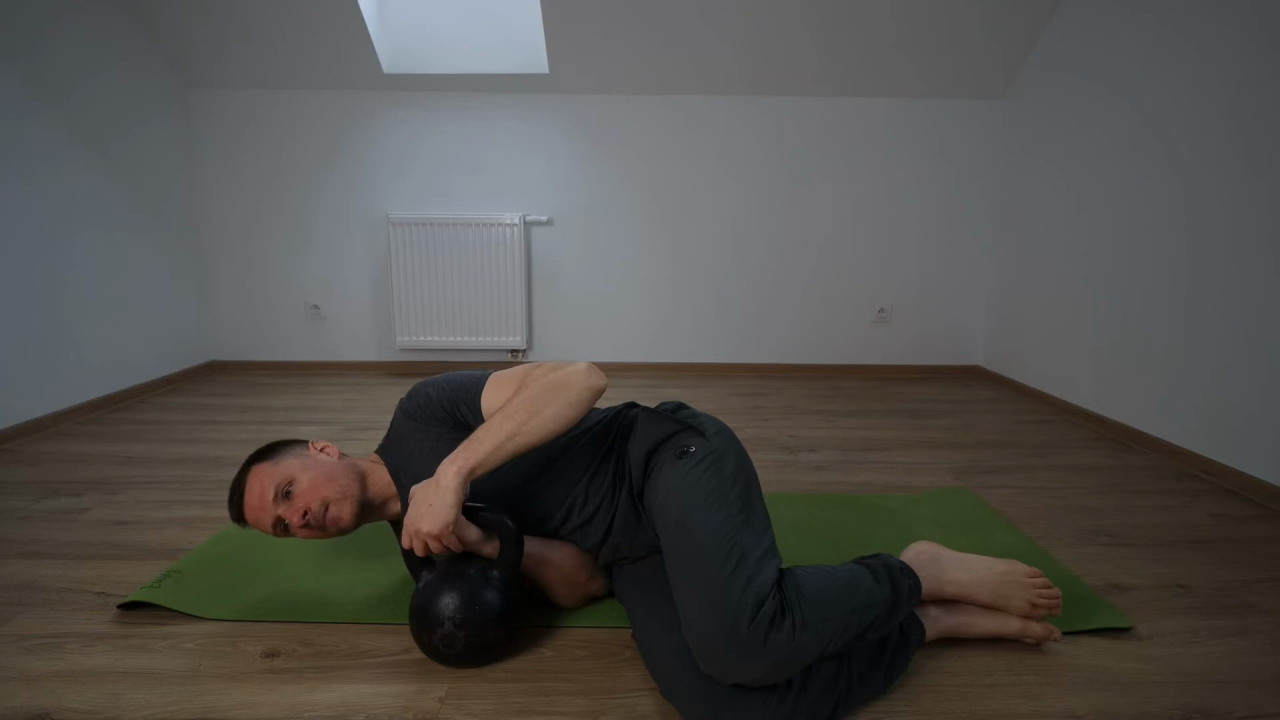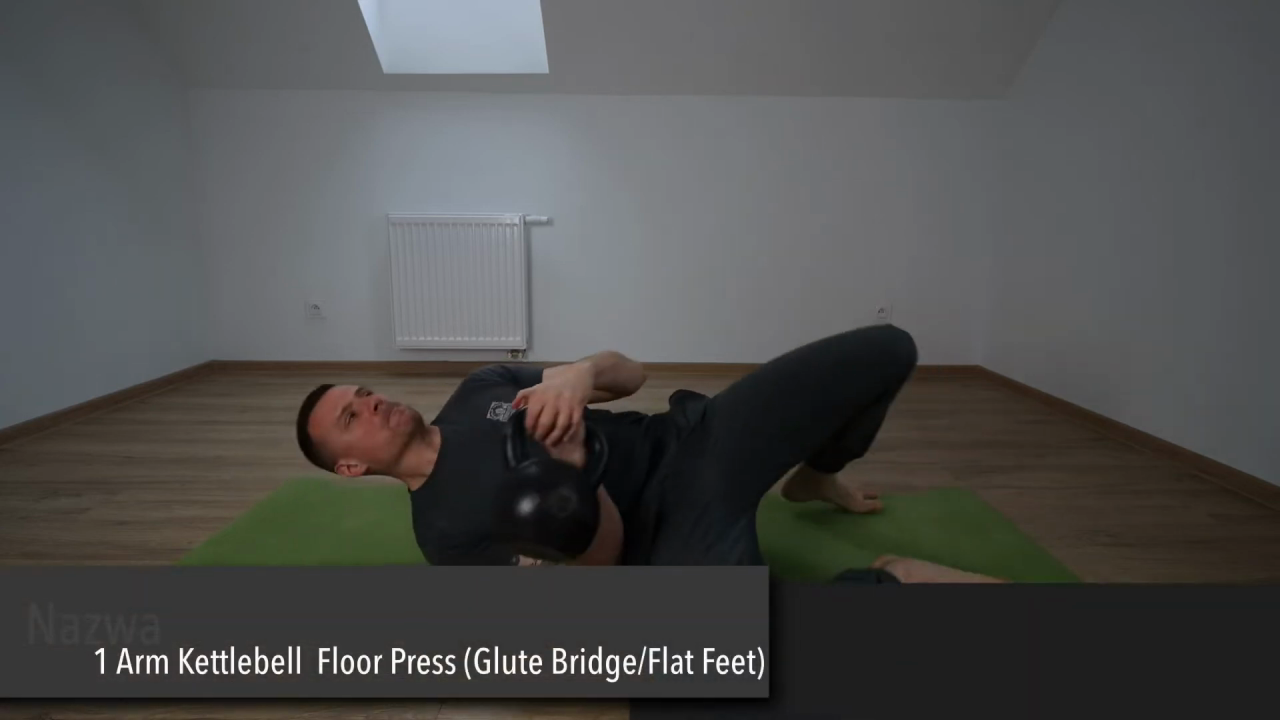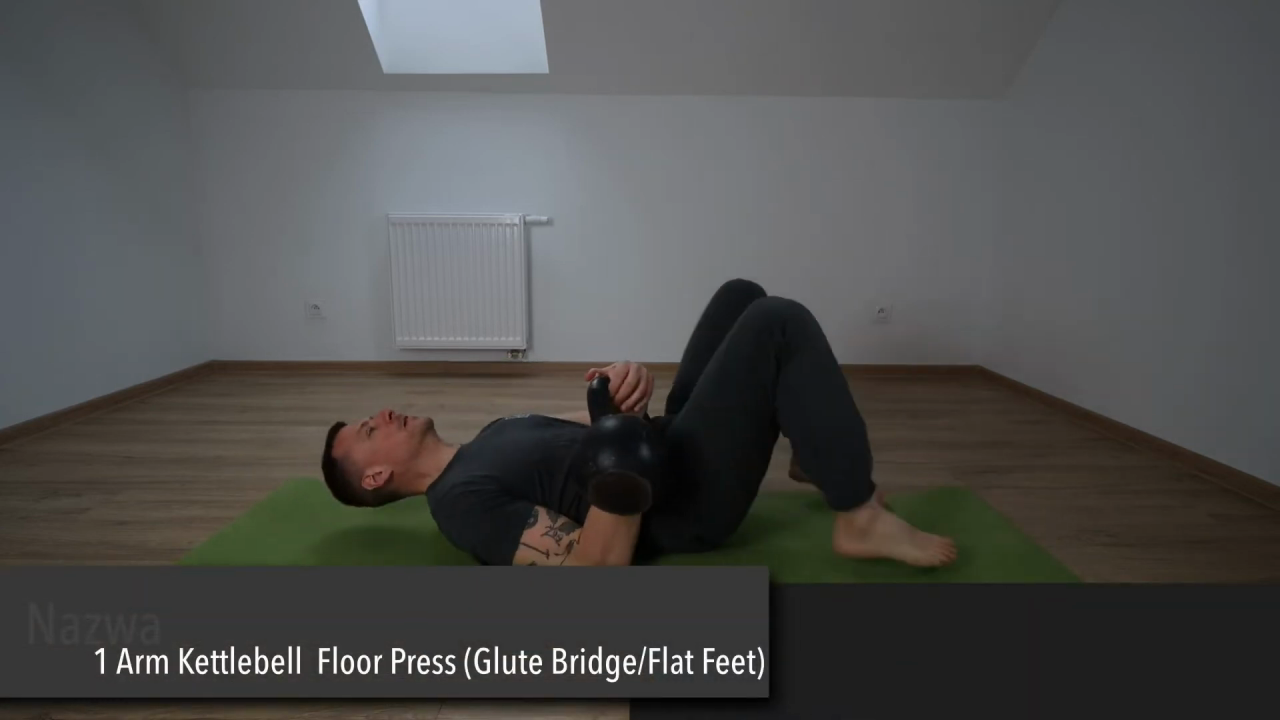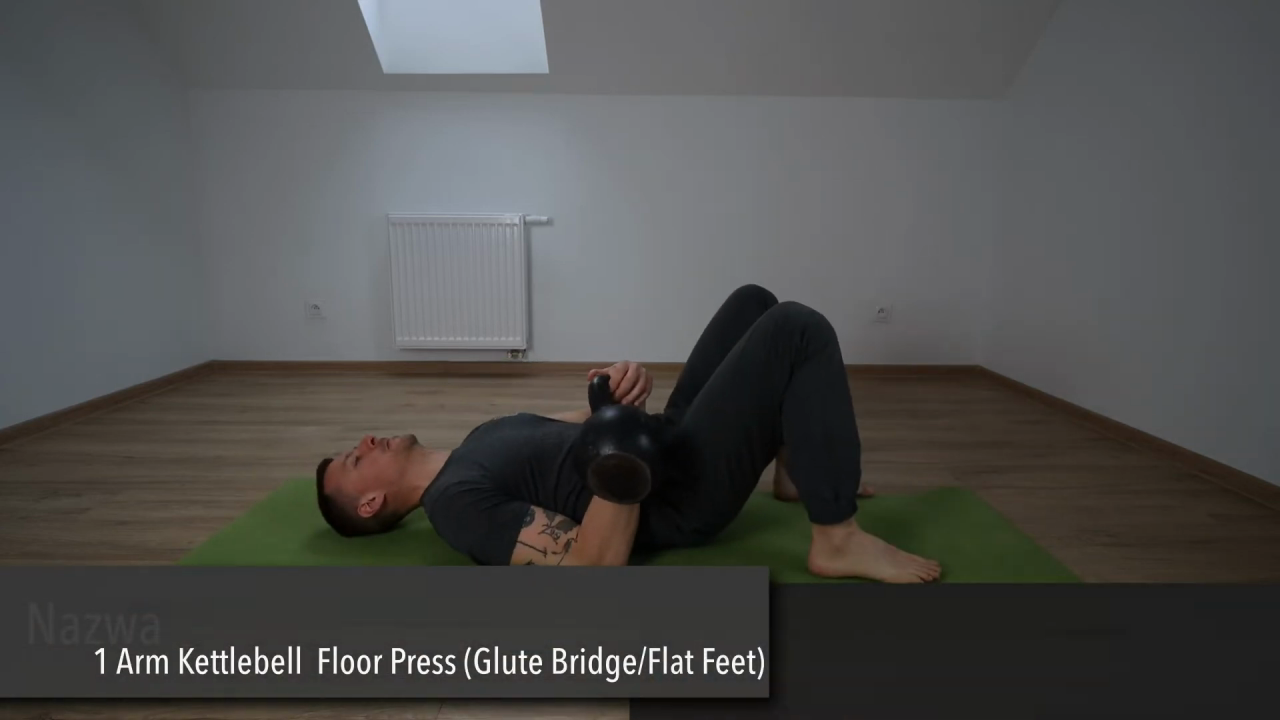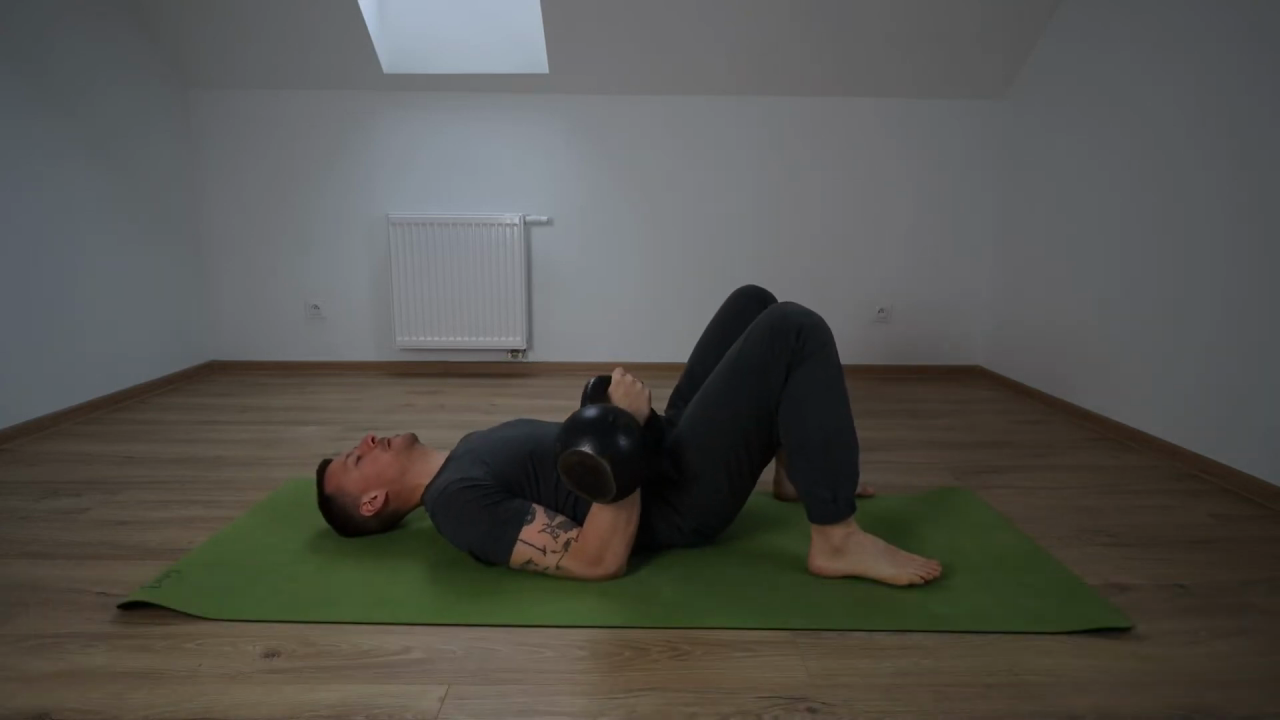
dt=1s
person 1, frame 1
left shoulder: (423, 413)
right shoulder: (422, 550)
left elbow: (580, 380)
right elbow: (578, 582)
left wrist: (455, 473)
right wrist: (483, 548)
left hip: (670, 460)
right hip: (635, 551)
left knee: (744, 636)
left ankle: (915, 576)
right ankle: (928, 621)
person 1, frame 2
left shoulder: (479, 390)
right shoulder: (444, 527)
left elbow: (628, 371)
right elbow: (597, 565)
left wrist: (579, 374)
right wrist: (569, 471)
left hip: (697, 439)
right hip: (673, 531)
left knee: (886, 350)
left ankle: (816, 480)
right ankle: (891, 582)
person 1, frame 3
left shoulder: (490, 438)
right shoulder: (462, 501)
left elbow: (593, 426)
right elbow: (600, 569)
left wrist: (626, 382)
left hip: (675, 451)
right hip: (691, 493)
left knee: (742, 297)
right knee: (782, 322)
left ankle: (813, 461)
right ankle: (860, 522)
person 1, frame 4
left shoulder: (480, 442)
right shoulder: (457, 503)
left elbow: (577, 424)
right elbow: (601, 559)
left wrist: (623, 387)
left hip: (668, 443)
right hip: (685, 488)
left knee: (755, 301)
right knee: (799, 330)
left ankle: (796, 472)
right ankle: (838, 542)
person 1, frame 5
left shoulder: (470, 453)
right shoulder: (457, 502)
right elbow: (601, 558)
left wrist: (638, 420)
left hip: (667, 444)
right hip: (682, 491)
left knee: (754, 302)
right knee: (794, 330)
left ankle: (795, 472)
right ankle: (837, 541)
